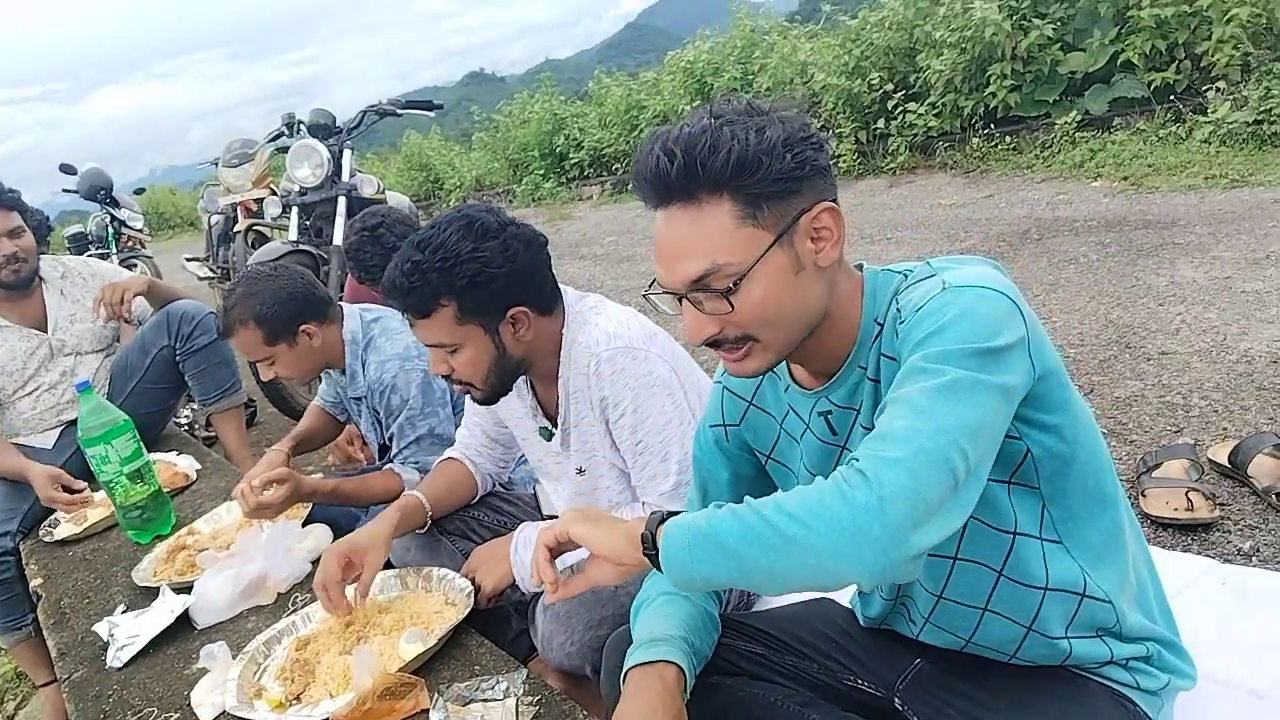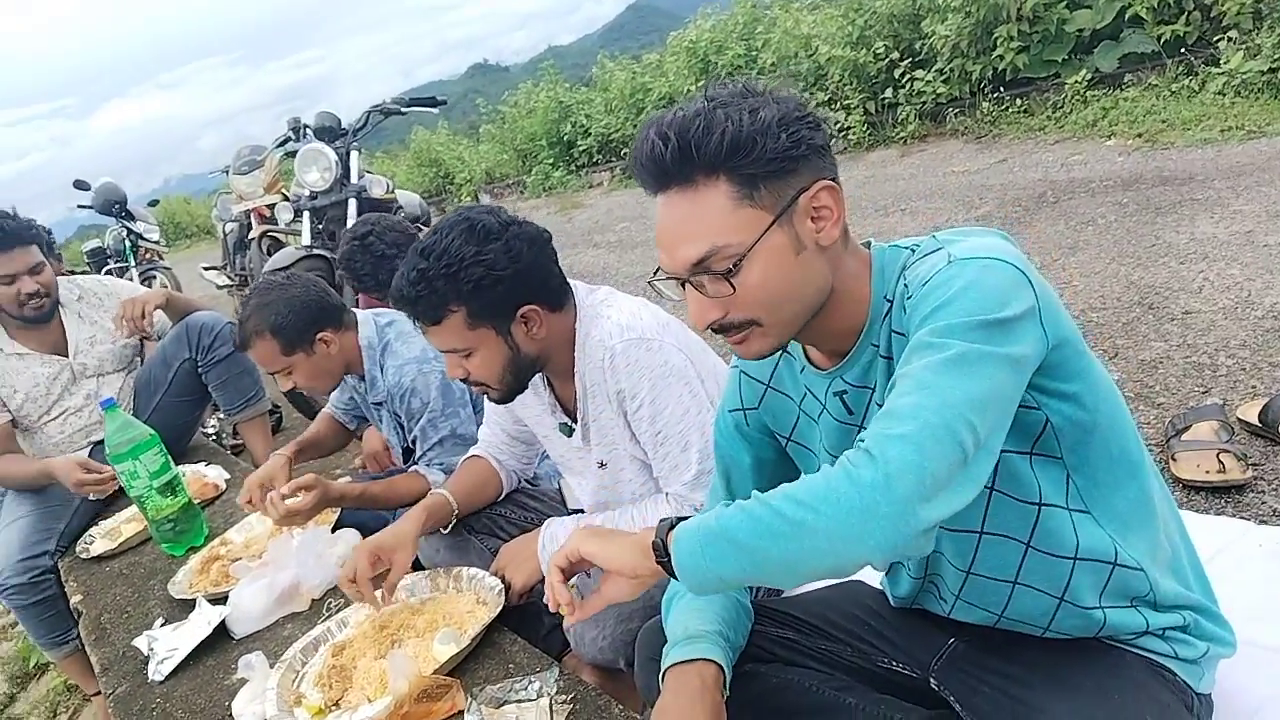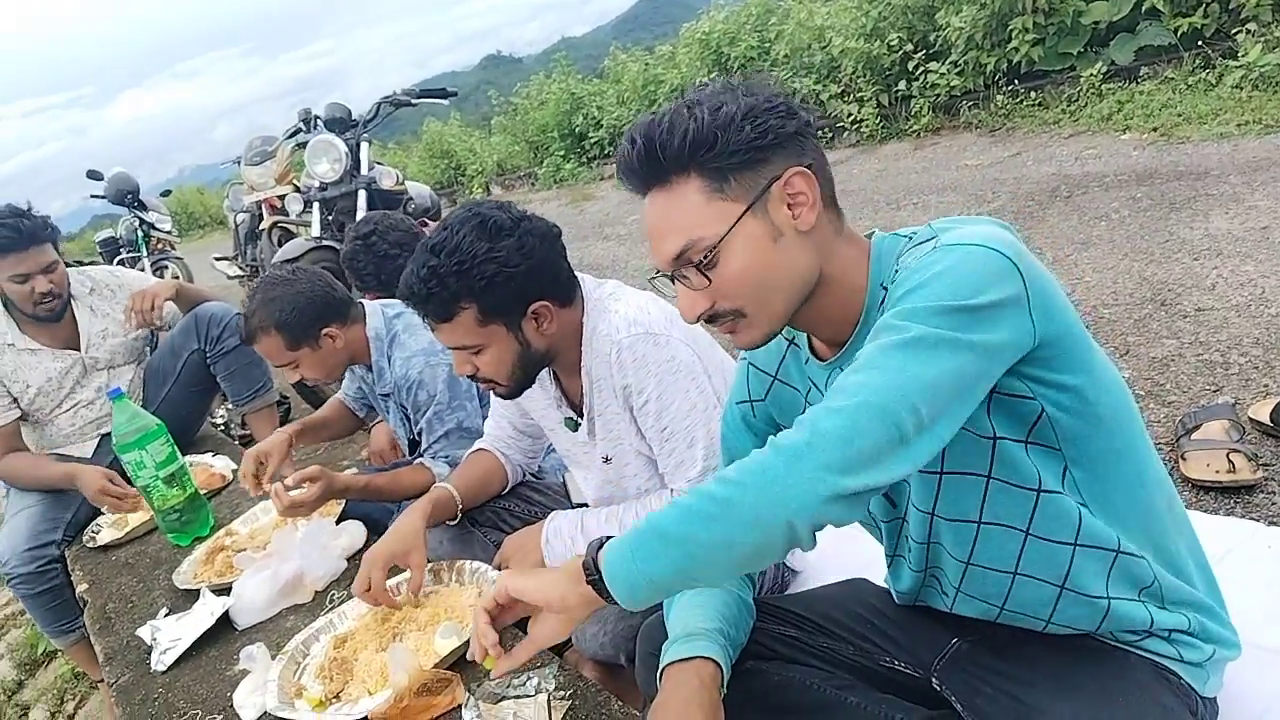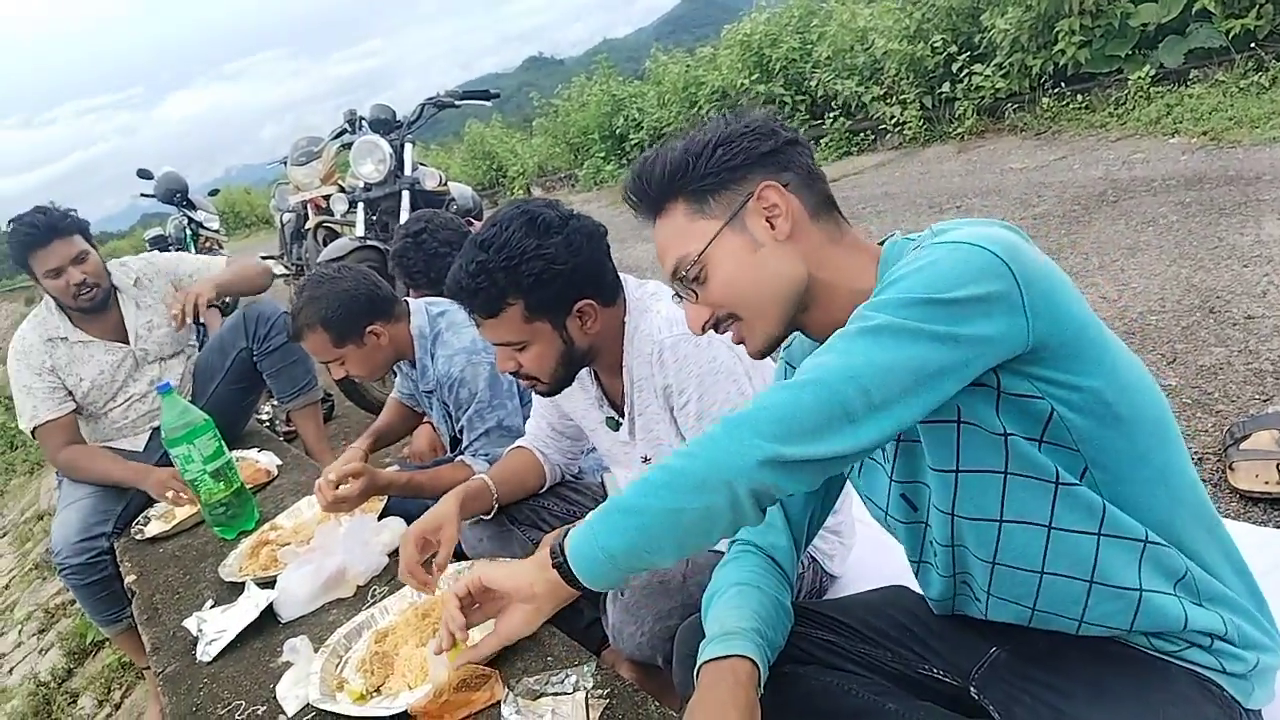
dt=0.3s
person 1, frame 1
left shoulder: (960, 309)
right shoulder: (745, 391)
left elbow: (877, 530)
right elbow: (698, 560)
left wrist: (648, 538)
right hip: (893, 643)
right knee: (633, 658)
person 1, frame 2
left shoulder: (969, 284)
right shoulder: (765, 371)
left elbow: (885, 507)
right elbow: (728, 539)
left wrist: (660, 547)
left hip: (1108, 649)
right hip: (926, 624)
right knee: (668, 650)
person 1, frame 3
left shoulder: (965, 269)
right shoulder: (771, 364)
left elbow: (815, 480)
right elbow: (741, 514)
left wrist: (598, 575)
left hip: (1115, 650)
right hip: (929, 626)
right knee: (670, 648)
person 1, frame 4
left shoulder: (962, 271)
right shoulder: (809, 361)
left elbow: (759, 455)
right elbow: (767, 532)
left wrist: (563, 565)
right hip: (968, 632)
right knee: (704, 650)
person 2, frame 1
left shoulder: (83, 274)
left elbow: (194, 326)
left wrist: (148, 287)
left hip: (114, 413)
left knee: (188, 315)
left ankle: (246, 464)
person 2, frame 2
left shoulder: (99, 292)
left elbow: (208, 338)
left wrist: (165, 298)
right wrist: (56, 468)
left hip: (139, 428)
right hip: (54, 471)
left knee: (208, 327)
person 2, frame 3
left shoulder: (108, 283)
left elbow: (220, 324)
left wrist: (174, 289)
right wrist: (77, 476)
left hip: (148, 420)
right hip: (66, 464)
left knee: (218, 317)
person 2, frame 4
left shoulder: (151, 271)
left elbow: (260, 274)
right elbow: (62, 450)
left wrist: (213, 284)
right wrist: (145, 476)
left hip: (198, 410)
right hip: (119, 456)
left knee: (265, 314)
right knee: (72, 549)
left ankle: (323, 459)
right ankle: (156, 670)
person 3, frame 1
left shoulder: (621, 357)
right shoulder: (500, 352)
right elbow: (478, 458)
left wrist: (527, 551)
right wrist: (390, 522)
left knee: (570, 625)
right knee: (415, 538)
right ankle: (548, 665)
person 3, frame 2
left shoulder: (634, 348)
right shoulder: (517, 349)
left elbow: (702, 510)
right elbow: (502, 456)
left wrist: (552, 546)
right wrist: (417, 519)
right hip: (605, 528)
left knee: (603, 623)
right knee: (441, 537)
right ankle: (580, 659)
person 3, frame 3
left shoulder: (645, 342)
right shoulder: (521, 344)
right elbow: (508, 449)
left wrist: (556, 539)
right wrist: (423, 512)
right hip: (618, 525)
left knee: (606, 619)
right knee: (444, 530)
right ankle: (582, 656)
person 3, frame 4
left shoulder: (682, 343)
right shoulder: (563, 343)
right elbow: (548, 449)
right wrist: (461, 500)
left knee: (642, 611)
right ankle: (618, 654)
person 4, frame 1
left shoulder: (398, 366)
right shoulder: (338, 333)
left elbow: (422, 478)
right elbow: (331, 408)
left wrist: (308, 489)
right wrist: (282, 449)
right hip: (406, 468)
right knee: (294, 510)
person 4, frame 2
left shoulder: (417, 369)
right shoulder: (354, 336)
left elbow: (447, 479)
right elbow: (342, 416)
left wrist: (335, 494)
right wrist: (285, 455)
right hip: (426, 471)
person 4, frame 3
left shoulder: (424, 362)
right shoulder: (361, 330)
left elbow: (454, 472)
right elbow: (353, 404)
left wrist: (342, 486)
right wrist: (288, 434)
right hip: (439, 462)
person 4, frame 4
left shoulder: (466, 358)
right shoulder: (412, 327)
left elbow: (494, 469)
right elbow: (409, 398)
left wrist: (382, 481)
right wrist: (360, 447)
left hip: (555, 482)
